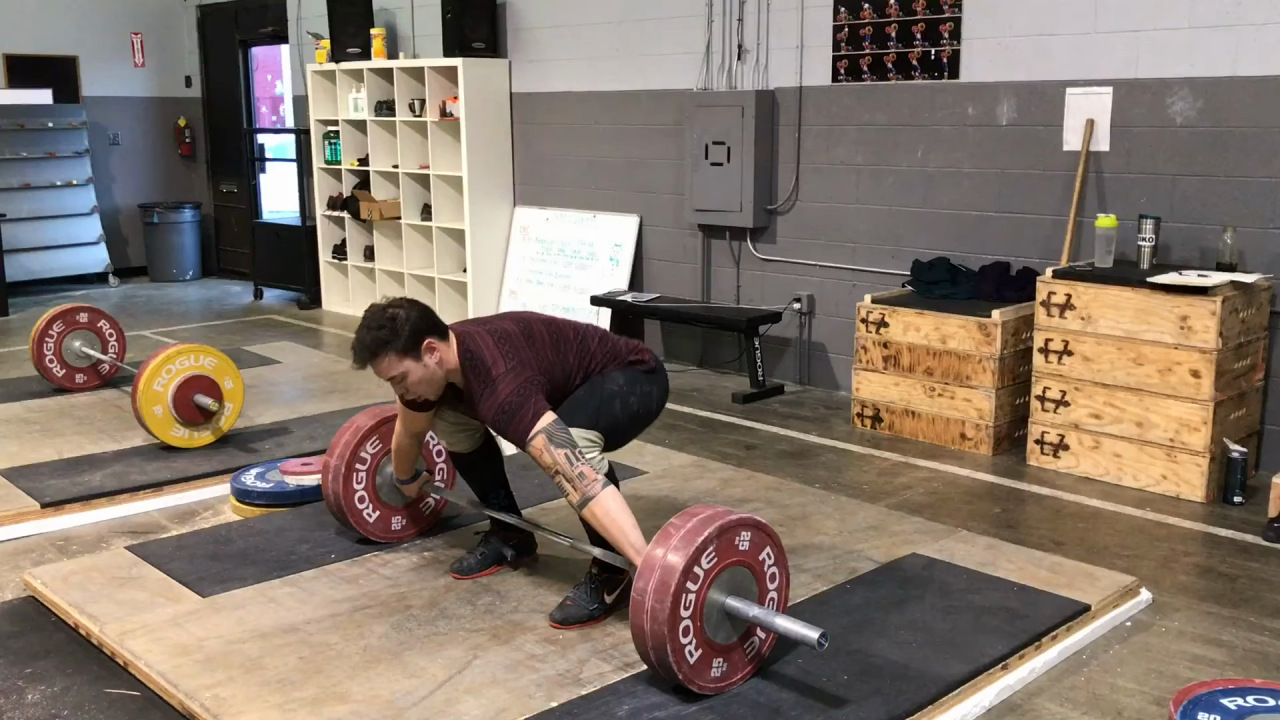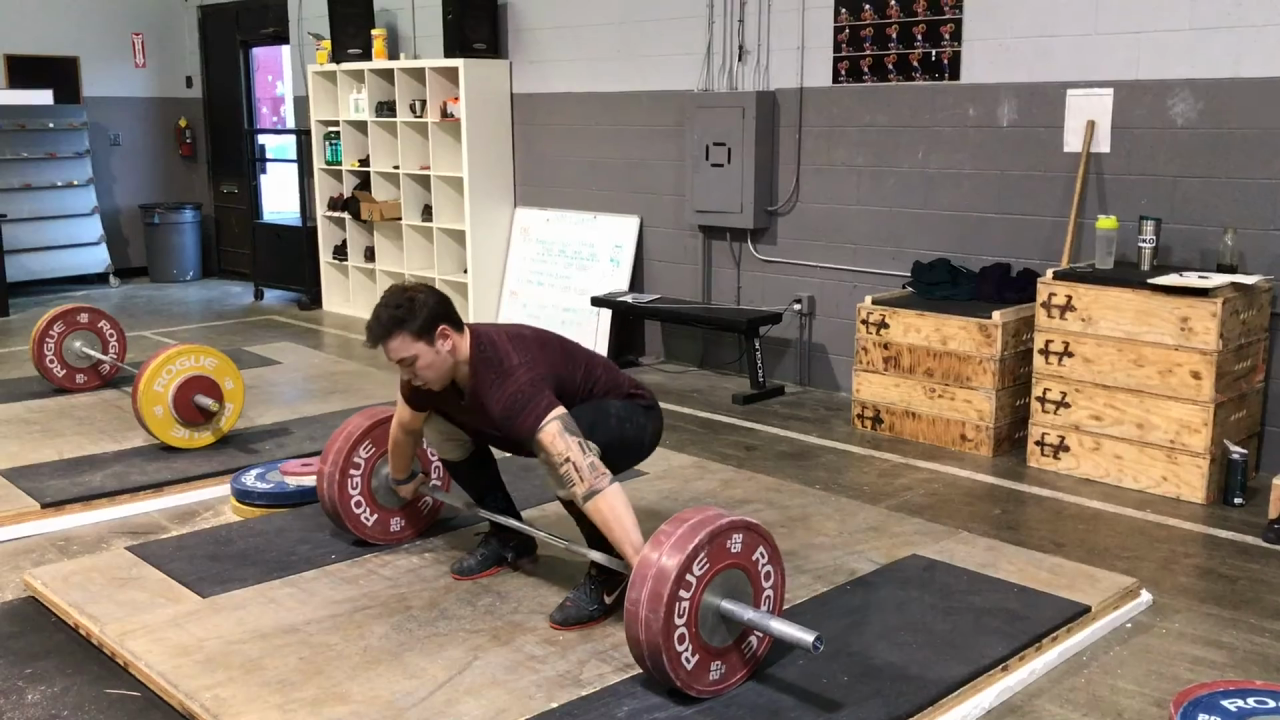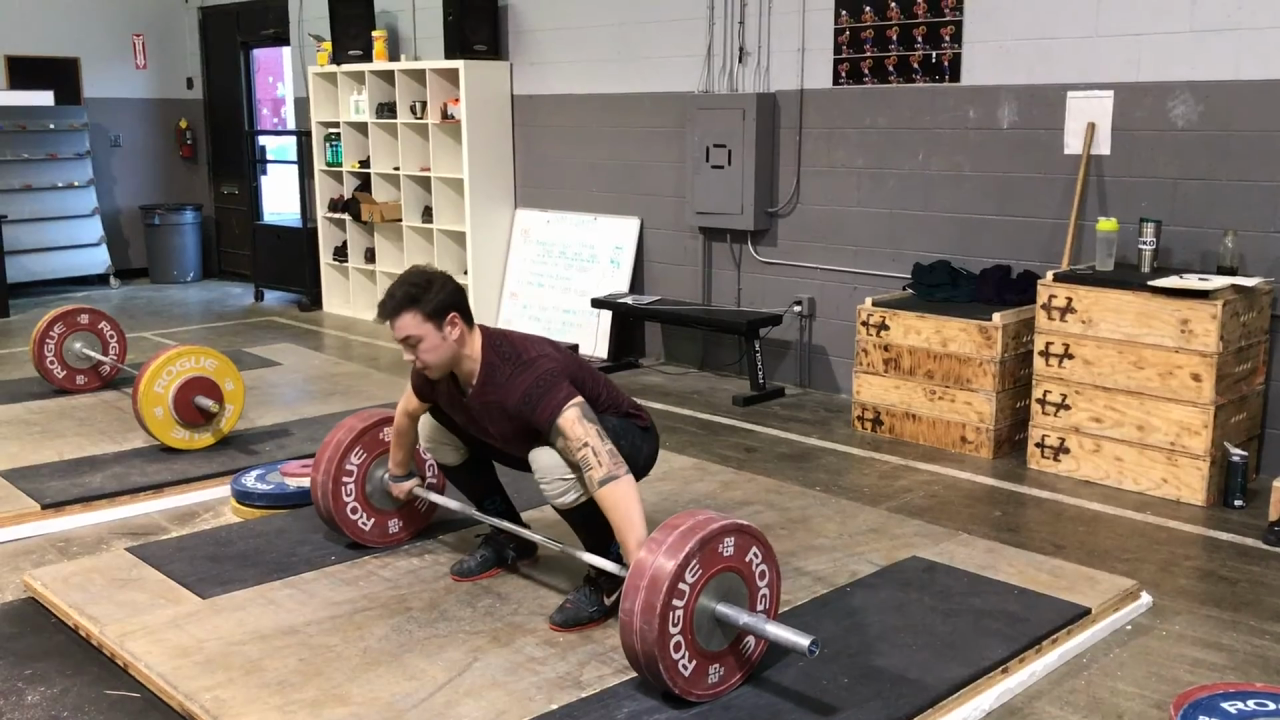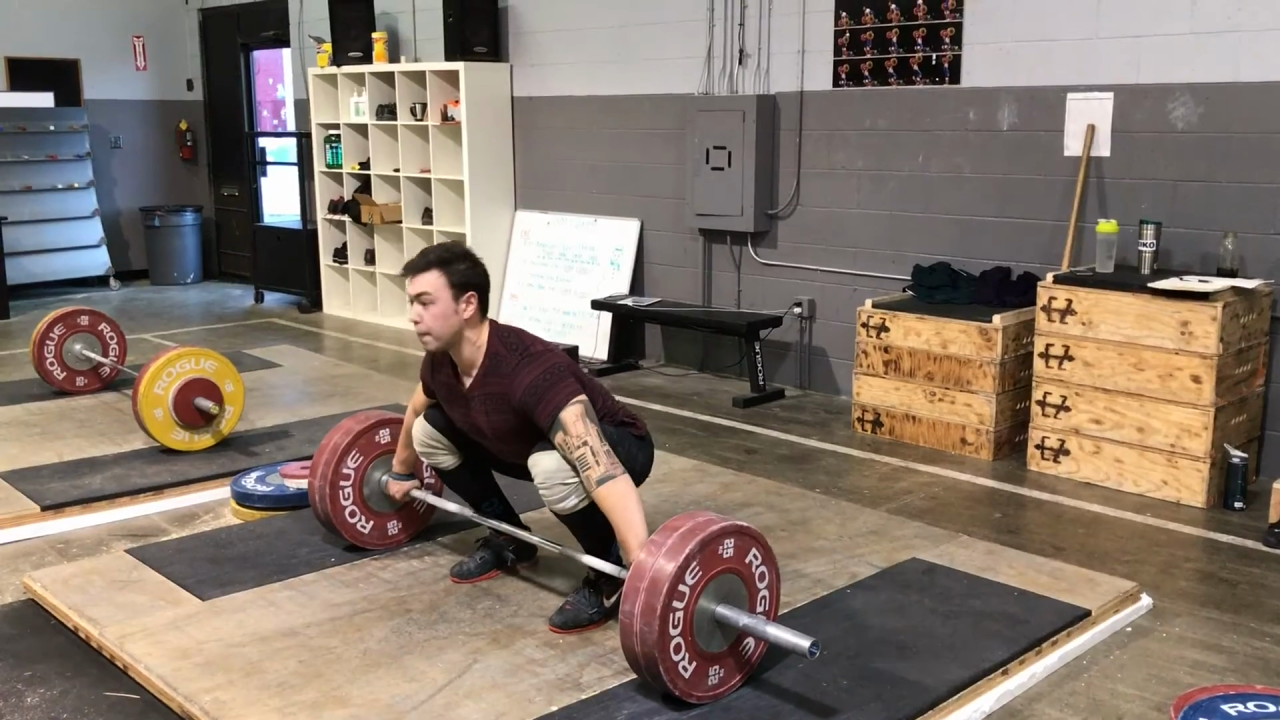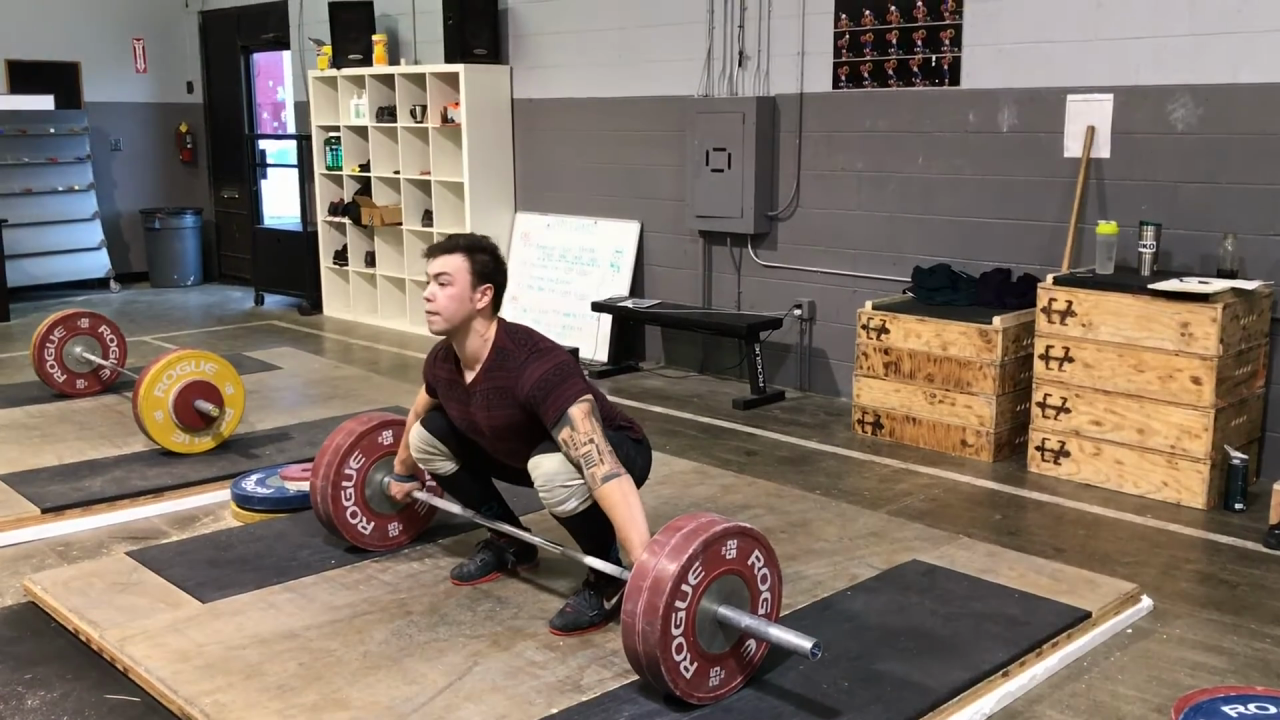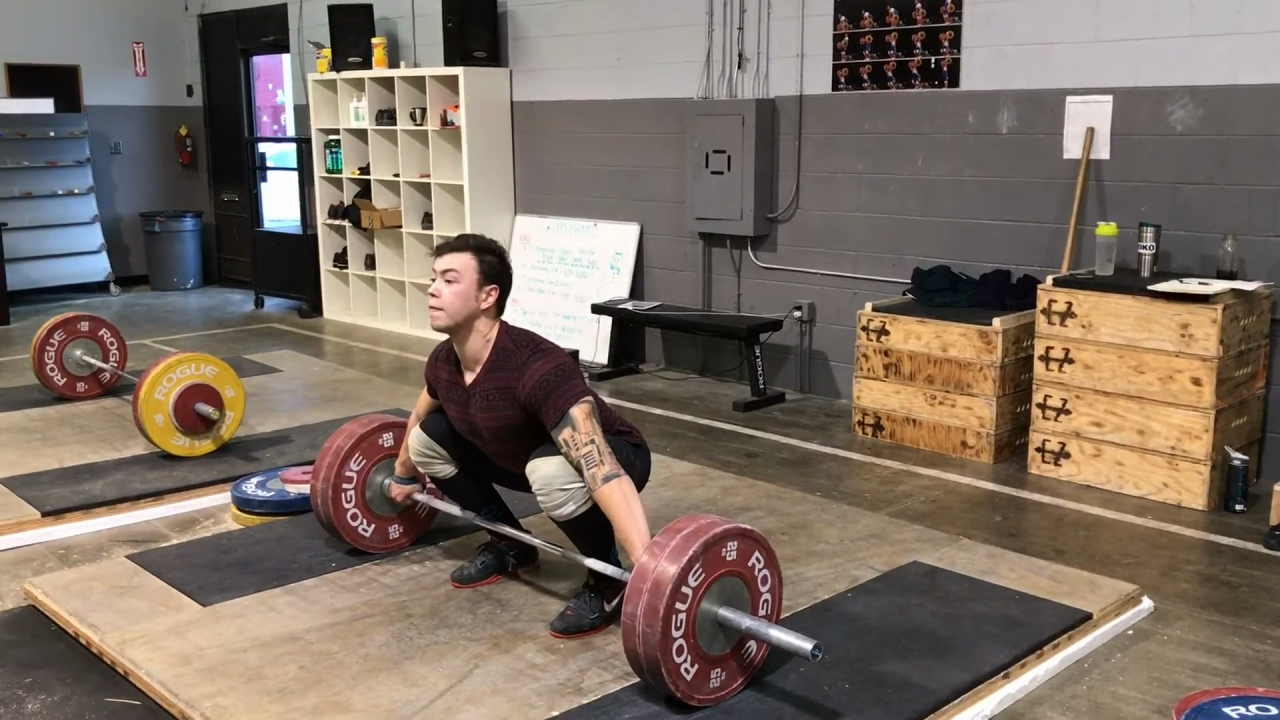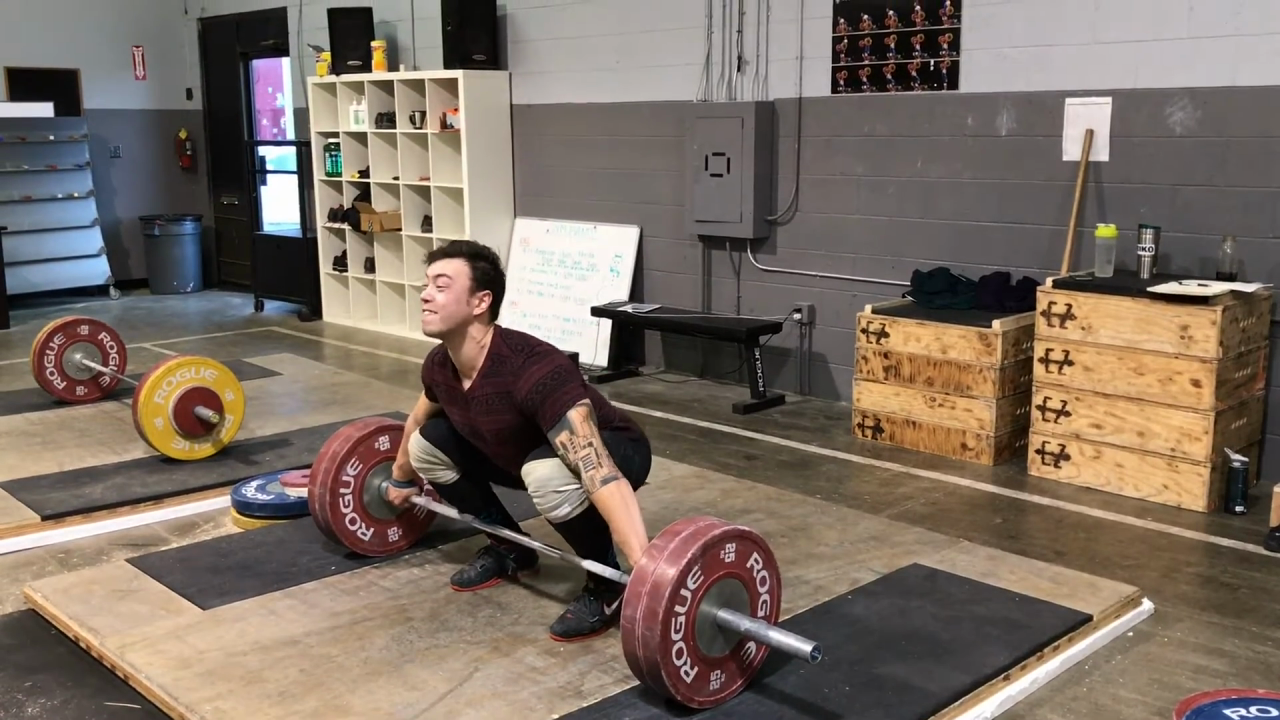
dt=0.3s
person 1, frame 1
left shoulder: (500, 381)
right shoulder: (432, 363)
left elbow: (578, 477)
right elbow: (409, 432)
right wrist: (406, 480)
left hip: (631, 376)
right hip: (566, 378)
left knee: (574, 441)
right knee: (451, 422)
left ankle: (612, 572)
right ankle: (509, 535)
person 1, frame 2
left shoulder: (509, 378)
right shoulder: (431, 367)
left elbow: (585, 475)
right elbow: (405, 428)
right wrist: (402, 479)
left hip: (627, 417)
left knee: (562, 459)
right knee: (438, 428)
left ankle: (611, 572)
right ankle: (509, 537)
person 1, frame 3
left shoulder: (524, 373)
right shoulder: (436, 369)
left elbow: (602, 464)
right elbow: (407, 414)
right wrist: (399, 474)
left hip: (625, 436)
left knee: (554, 460)
right knee: (434, 429)
left ankle: (610, 573)
right ankle: (509, 539)
person 1, frame 4
left shoulder: (530, 369)
right shoulder: (440, 363)
left elbow: (598, 468)
right elbow: (415, 414)
right wrist: (401, 472)
left hip: (619, 445)
left knee: (553, 466)
right knee: (431, 430)
left ankle: (609, 575)
right ankle: (509, 540)
person 1, frame 5
left shoulder: (537, 366)
right shoulder: (443, 361)
left elbow: (602, 468)
right elbow: (417, 415)
right wrist: (402, 473)
left hip: (617, 449)
left knee: (554, 469)
right knee: (427, 435)
left ankle: (609, 579)
right ankle: (509, 542)
person 1, frame 6
left shoulder: (538, 367)
right shoulder: (443, 362)
left elbow: (601, 470)
right elbow: (419, 418)
right wrist: (403, 475)
left hip: (615, 456)
left knee: (552, 473)
right knee: (428, 438)
left ankle: (609, 582)
right ankle: (509, 544)
person 1, frame 7
left shoulder: (534, 371)
right shoulder: (439, 366)
left elbow: (599, 473)
right elbow: (418, 420)
right wrist: (401, 477)
left hip: (616, 451)
left knee: (548, 473)
right knee: (428, 444)
left ankle: (607, 585)
right ankle: (509, 547)
